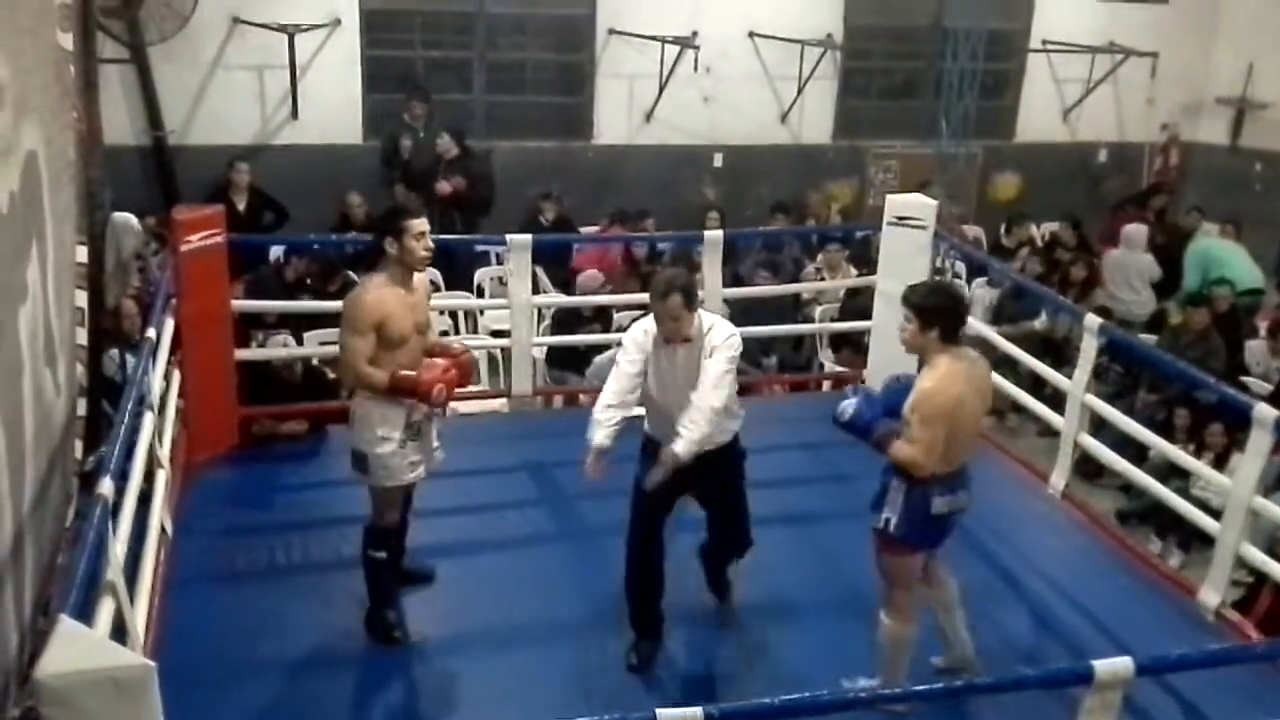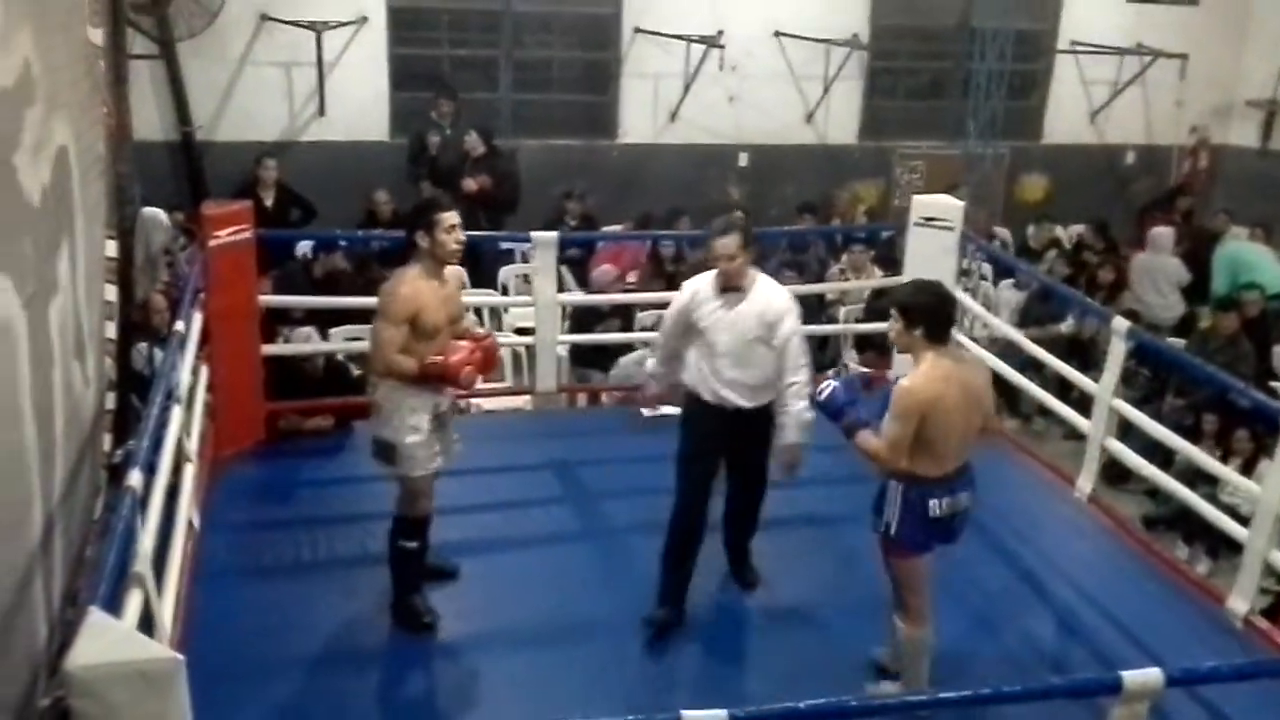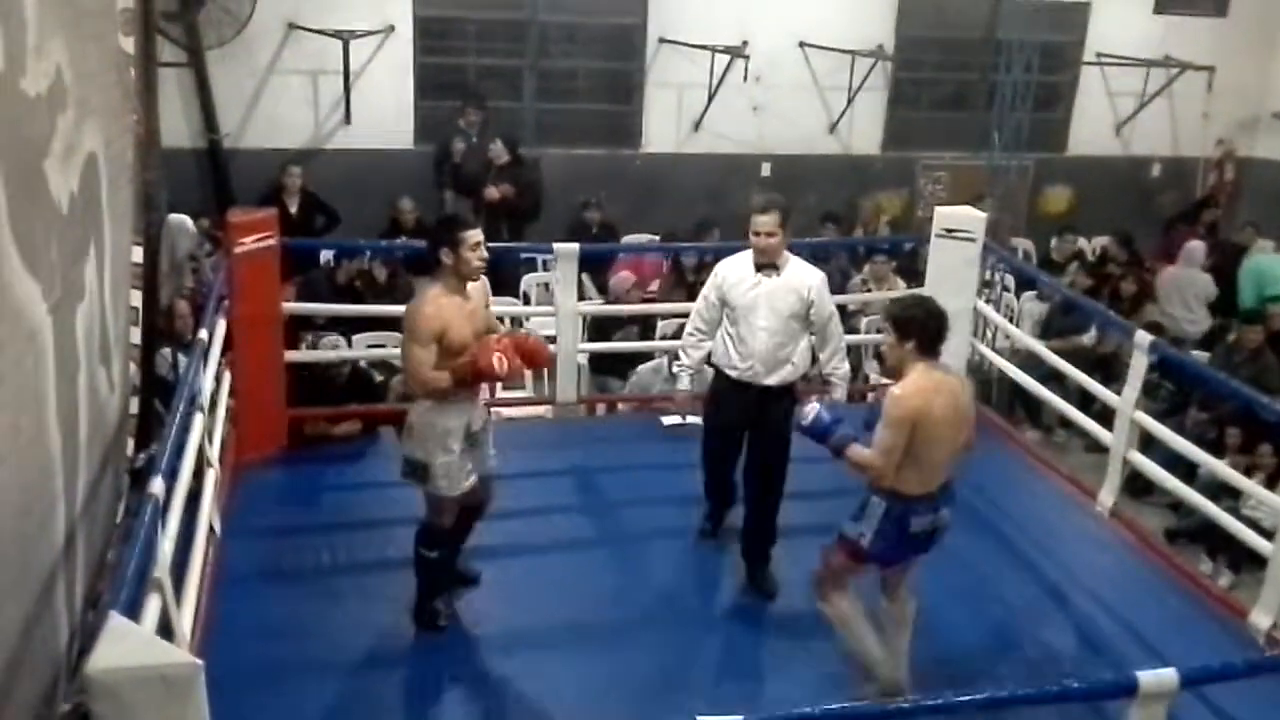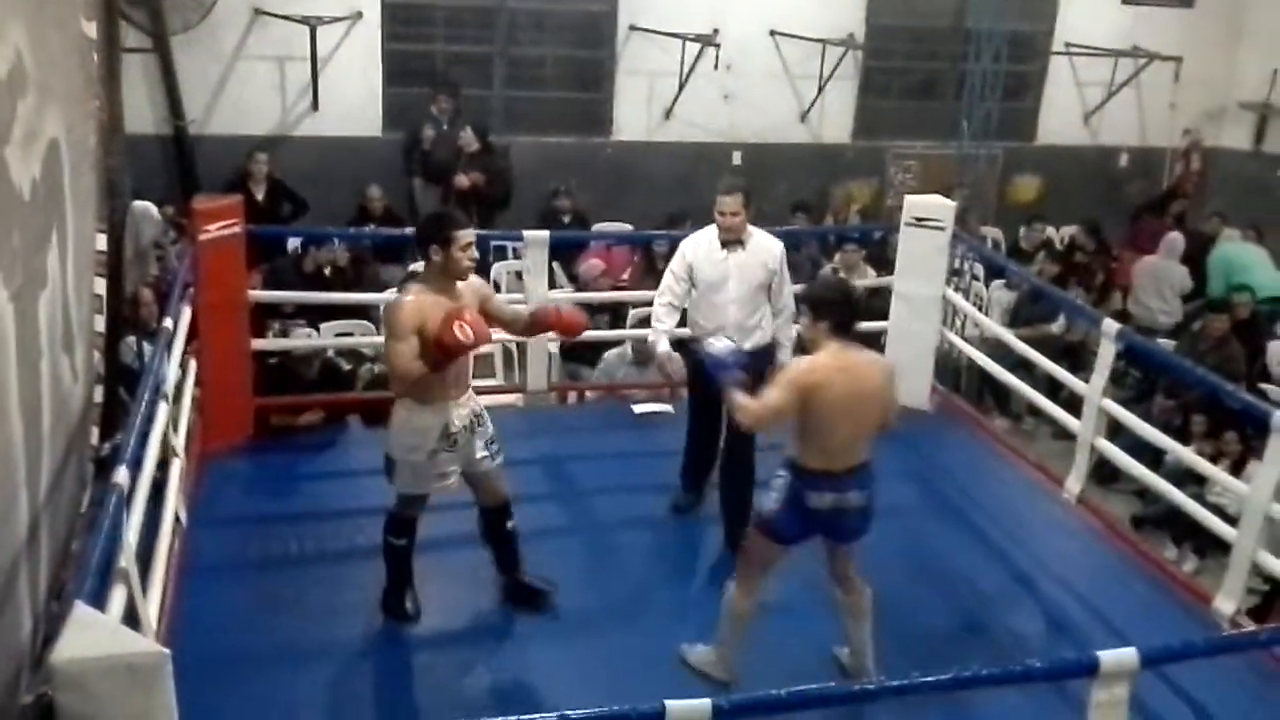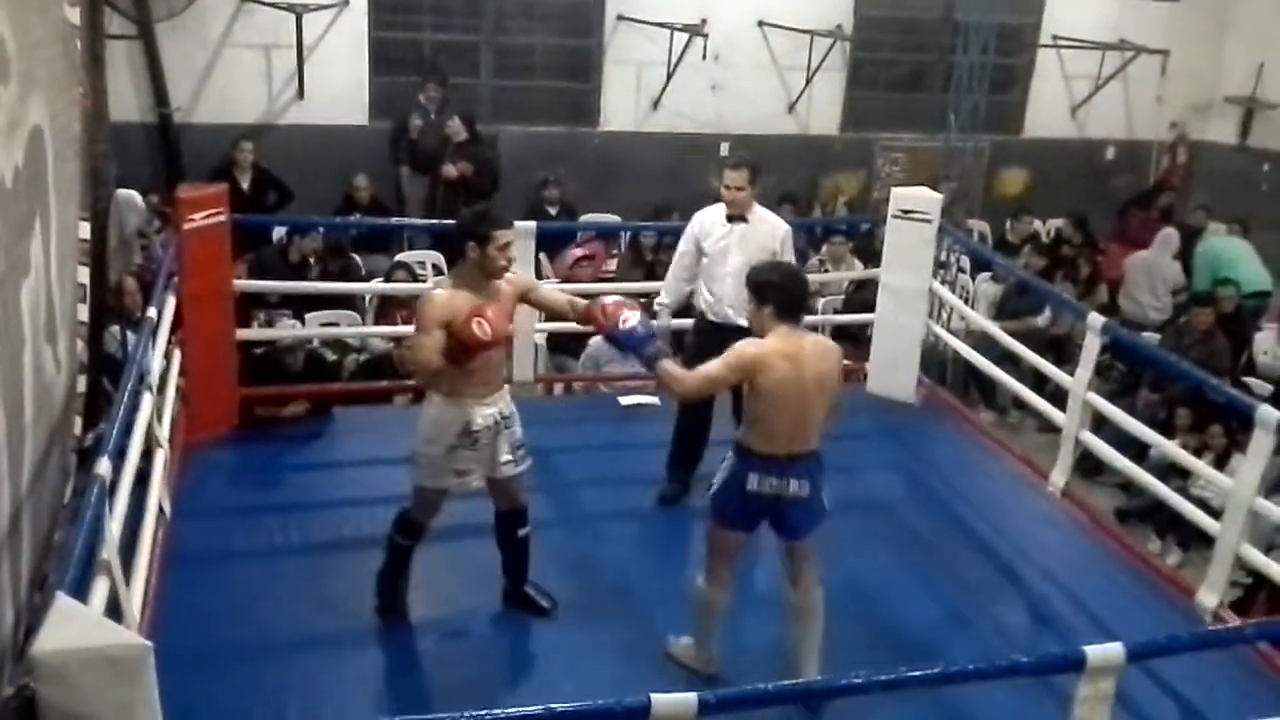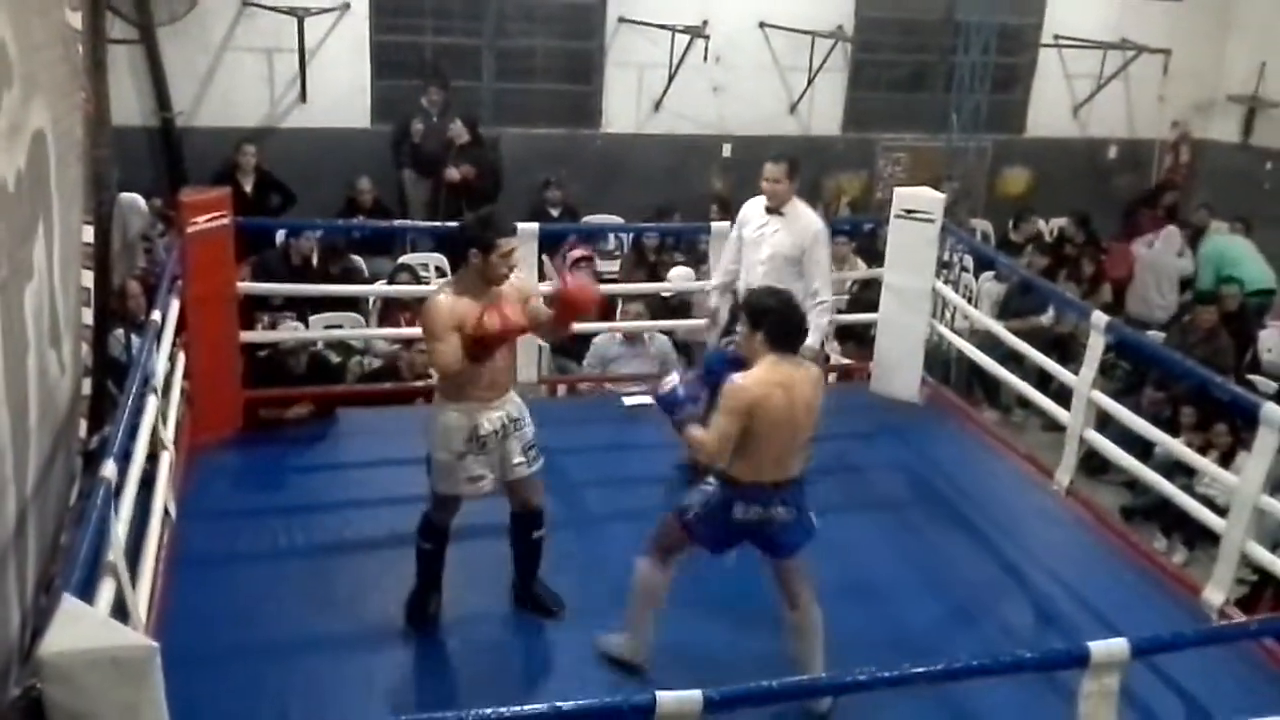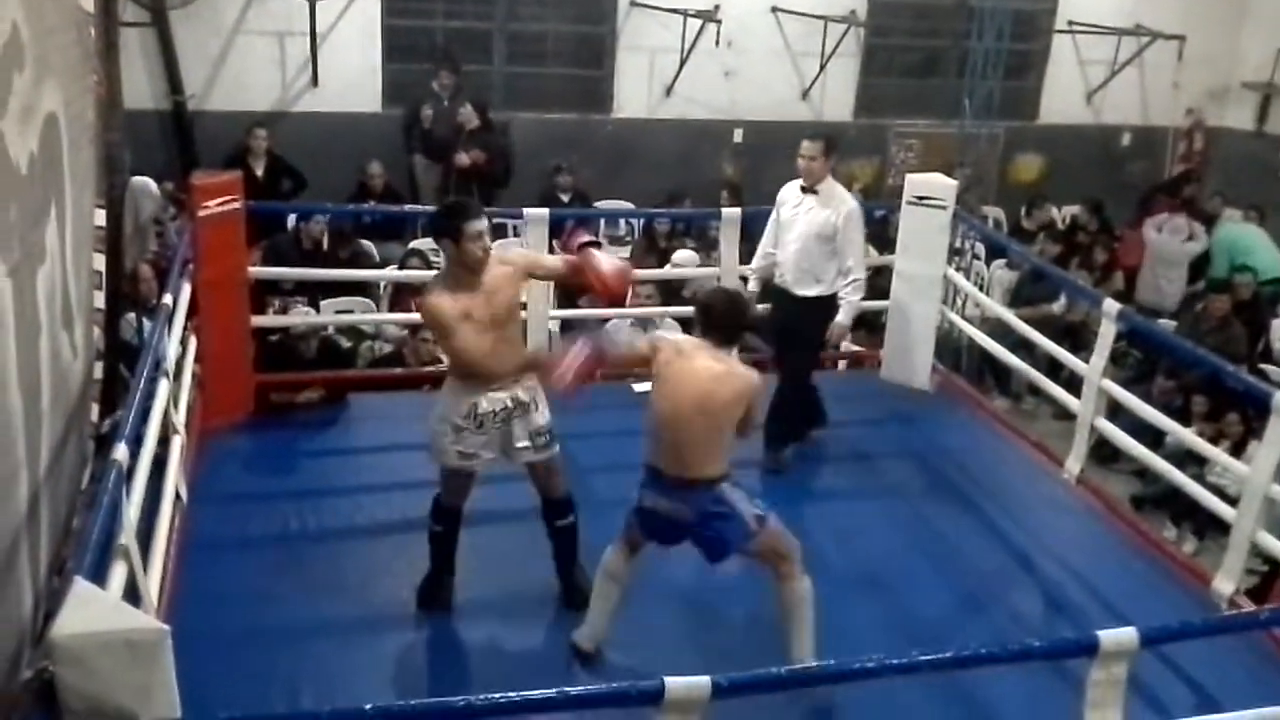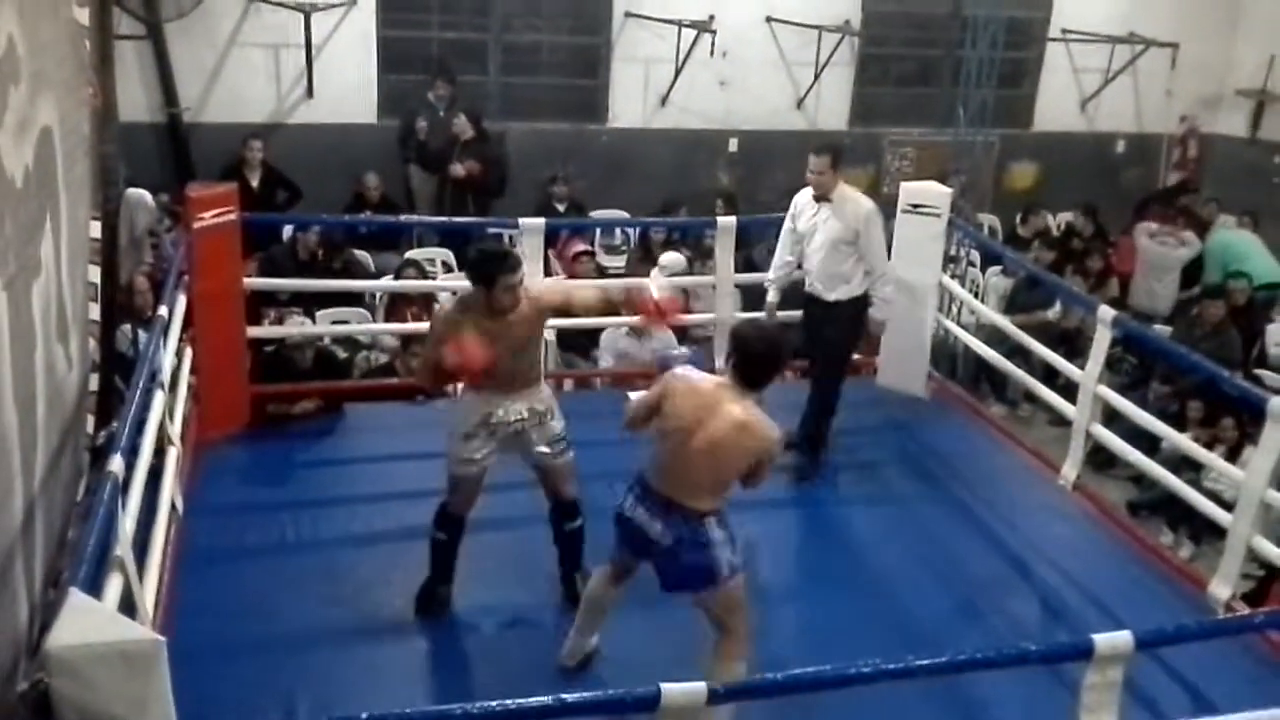
dt=0.3s
person 1, frame 1
left shoulder: (420, 284)
right shoulder: (367, 300)
right elbow: (353, 371)
left wrist: (445, 351)
right wrist: (409, 384)
left hip: (416, 407)
right hip: (381, 414)
left knee: (404, 497)
right knee: (386, 513)
left ankle: (394, 566)
right ankle: (380, 607)
person 1, frame 2
left shoulder: (453, 276)
right shoulder: (402, 291)
right elbow: (382, 361)
left wrist: (475, 338)
right wrist: (438, 369)
left hip: (438, 397)
right hip: (407, 402)
left knee: (425, 490)
right knee: (416, 502)
left ankle: (416, 561)
right ankle: (405, 595)
person 1, frame 3
left shoulder: (479, 289)
right shoulder: (426, 310)
left elbow: (491, 332)
right elbow: (418, 382)
left wrist: (518, 344)
right wrist: (472, 373)
left hip: (474, 410)
right hip: (439, 419)
left knee: (478, 497)
right knee: (440, 514)
left ankle: (445, 559)
right ankle: (429, 595)
person 1, frame 4
left shoulder: (474, 288)
right shoulder: (406, 307)
left elbow: (514, 322)
right elbow: (400, 380)
left wrist: (545, 319)
right wrist: (441, 353)
left hip: (465, 409)
right hip: (423, 419)
left knee: (497, 499)
right knee: (409, 509)
left ankle: (513, 579)
right ankle: (398, 587)
person 1, frame 5
left shoulder: (513, 284)
right shoulder: (437, 302)
left elbow: (566, 305)
right elbow: (423, 371)
left wrist: (597, 312)
right wrist: (462, 350)
left hip: (498, 407)
right hip: (449, 413)
left knee: (514, 503)
right knee: (424, 508)
left ankle: (517, 583)
right ankle: (391, 578)
person 1, frame 6
left shoulder: (516, 289)
right shoulder: (442, 307)
left elbow: (550, 328)
right elbow: (449, 373)
left wrist: (566, 307)
right wrist: (483, 343)
left hip: (508, 409)
right hip: (461, 419)
left knee: (531, 505)
right knee: (442, 512)
left ankle: (527, 583)
right ankle: (426, 591)
person 1, frame 7
left shoulder: (511, 264)
right shoulder: (437, 300)
left elbow: (567, 268)
right elbow: (483, 364)
left wrist: (590, 263)
right wrist: (546, 362)
left hip: (519, 394)
right hip: (467, 399)
left knee: (555, 489)
right knee: (452, 497)
left ankle: (570, 568)
right ankle: (440, 574)
person 1, frame 8
left shoulder: (540, 298)
right shoulder: (451, 320)
left elbow: (594, 300)
right elbow: (427, 377)
left wrist: (633, 299)
right wrist: (448, 370)
left hip: (533, 401)
right hip: (481, 407)
left knee: (566, 496)
right knee: (457, 504)
left ankle: (573, 573)
right ankle: (438, 581)
person 2, frame 1
left shoulder: (934, 387)
right shoulder: (976, 364)
left elbow: (920, 462)
left wrist: (874, 426)
right wrist: (908, 407)
left hip: (918, 495)
right hip: (954, 485)
left knee: (898, 596)
right knee: (931, 572)
left ankle: (890, 688)
right ankle: (960, 653)
person 2, frame 2
left shoulder: (913, 387)
right shoulder: (975, 367)
left elbow: (888, 457)
right elbow: (986, 423)
left wrist: (848, 414)
left hip: (916, 497)
right hip: (958, 486)
left knee: (910, 600)
right knee: (915, 580)
left ankle: (913, 690)
right ankle: (902, 659)
person 2, frame 3
left shoulder: (904, 396)
right shoulder: (960, 386)
left elbow: (879, 468)
right elbow: (964, 443)
left wrist: (835, 436)
left hip: (896, 510)
right hip: (937, 505)
left knee: (828, 585)
right knee: (895, 586)
left ankle: (884, 671)
right ankle: (896, 673)
person 2, frame 4
left shoulder: (807, 371)
right shoulder: (881, 369)
left elbow: (750, 418)
right elbow: (883, 424)
left wrist: (727, 375)
left hip: (806, 487)
right hip: (856, 486)
left knee: (748, 571)
right knee: (846, 574)
left ankle: (720, 660)
right ankle: (862, 663)
person 2, frame 5
left shoulder: (752, 354)
right shoulder: (832, 353)
left elbow: (686, 387)
left wrist: (647, 348)
left hip: (752, 473)
right hip: (804, 475)
left knee: (718, 569)
right knee: (804, 574)
left ankle: (702, 655)
right ankle: (809, 674)
person 2, frame 6
left shoulder: (743, 386)
right shoulder: (813, 377)
left elbow: (709, 452)
left wrist: (681, 410)
left hip: (734, 498)
right hip: (787, 499)
left knee: (658, 551)
right knee: (798, 592)
left ankle: (633, 647)
person 2, frame 7
left shoulder: (666, 346)
right shoulder: (749, 382)
left elbow: (612, 354)
left wrist: (591, 348)
left hip: (656, 489)
right hip: (712, 501)
left knee: (625, 548)
right knee: (790, 563)
left ankle: (588, 638)
right ankle: (803, 667)
person 2, frame 8
left shoulder: (681, 380)
right shoulder: (767, 435)
left elbow: (631, 420)
left hip: (643, 504)
right hip: (696, 531)
left knee: (616, 571)
right knee: (734, 633)
left ankle: (575, 649)
person 3, frame 1
left shoulder: (723, 337)
right shoulder: (642, 335)
left elbow: (710, 401)
right elbow: (619, 387)
left wrist: (679, 453)
right wrist: (599, 441)
left hip: (716, 451)
right hip: (661, 447)
left knee: (735, 538)
right knee: (642, 540)
left ankle: (714, 563)
right ankle: (647, 632)
person 3, frame 2
left shoulder: (777, 300)
right shoulder: (694, 291)
left elbow: (794, 372)
right elbow: (669, 342)
left wrist: (794, 433)
right wrist: (656, 383)
left hip: (756, 415)
right hip: (704, 410)
left knee: (747, 500)
right knee: (689, 505)
left ankle: (740, 555)
right ankle: (671, 600)
person 3, frame 3
left shoulder: (810, 279)
right shoulder: (727, 270)
left elbow: (829, 337)
right elbow: (700, 326)
left wrist: (838, 389)
right wrist: (684, 377)
left hip: (778, 393)
right hip: (729, 386)
left knee: (766, 480)
right knee: (716, 462)
left ankle: (757, 561)
right ankle: (717, 511)
person 3, frame 4
left shoulder: (772, 250)
right shoulder: (693, 246)
left elbow: (783, 307)
right elbow: (668, 298)
left wrist: (784, 353)
right wrist: (662, 344)
left hip: (752, 356)
left knee: (741, 441)
right knee: (702, 427)
left ankle: (737, 524)
right ankle: (692, 485)
person 3, frame 5
left shoulder: (777, 230)
right shoulder: (703, 220)
right elbow: (681, 271)
right wrist: (663, 312)
left hip: (751, 332)
right hip: (708, 326)
left knee: (748, 409)
right knee: (694, 403)
right ankle: (679, 475)
person 3, frame 6
left shoulder: (811, 228)
right shoulder: (749, 211)
left elbow: (819, 289)
right elbow: (731, 259)
left wrist: (814, 338)
right wrist: (716, 298)
person 3, frame 7
left shoulder: (845, 207)
right shoulder: (787, 193)
left elbow: (854, 268)
right elbow: (770, 242)
left wrist: (844, 316)
right wrist: (754, 280)
left hip: (816, 303)
right hip: (783, 294)
left knee: (793, 372)
right knee: (789, 366)
left ankle: (776, 442)
right ankle: (809, 419)
person 3, frame 8
left shoulder: (862, 210)
right shoulder: (800, 201)
left elbow: (878, 265)
right elbow: (787, 250)
left wrist: (878, 310)
right wrist: (773, 291)
left hip: (847, 305)
right hip: (814, 299)
left knee: (829, 375)
right knee: (820, 372)
left ankle: (810, 449)
right ankle: (815, 433)
